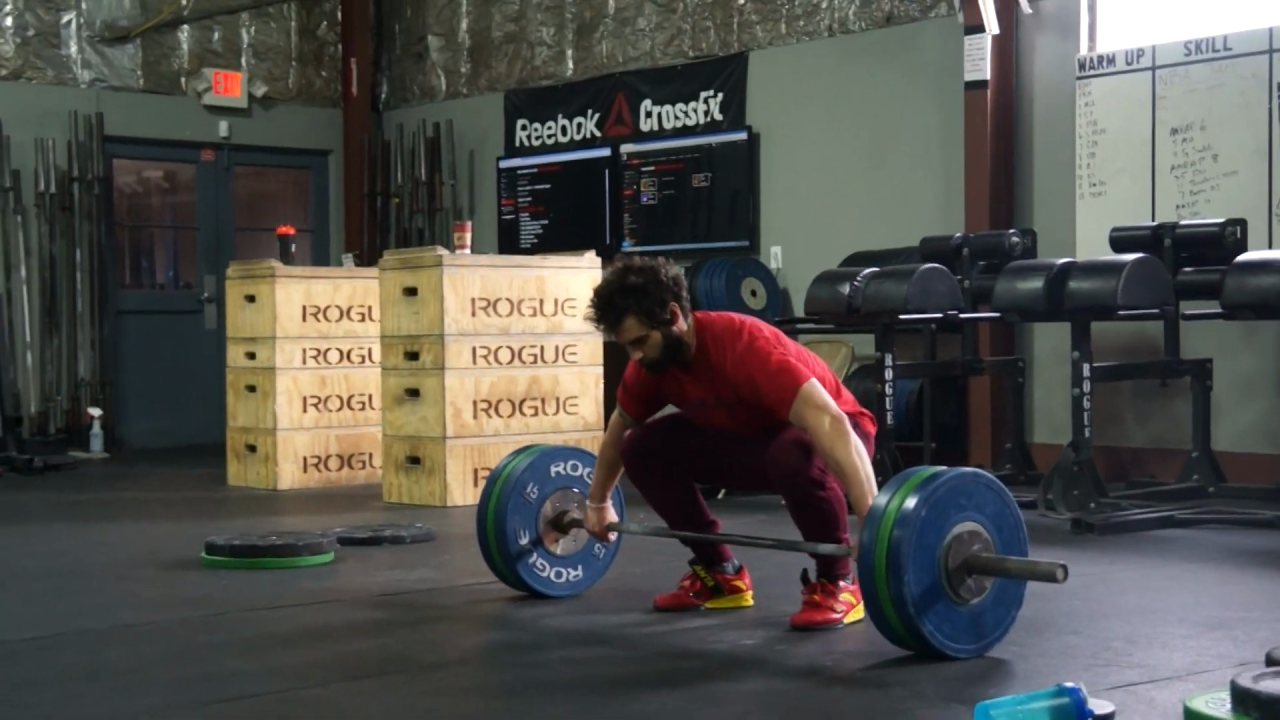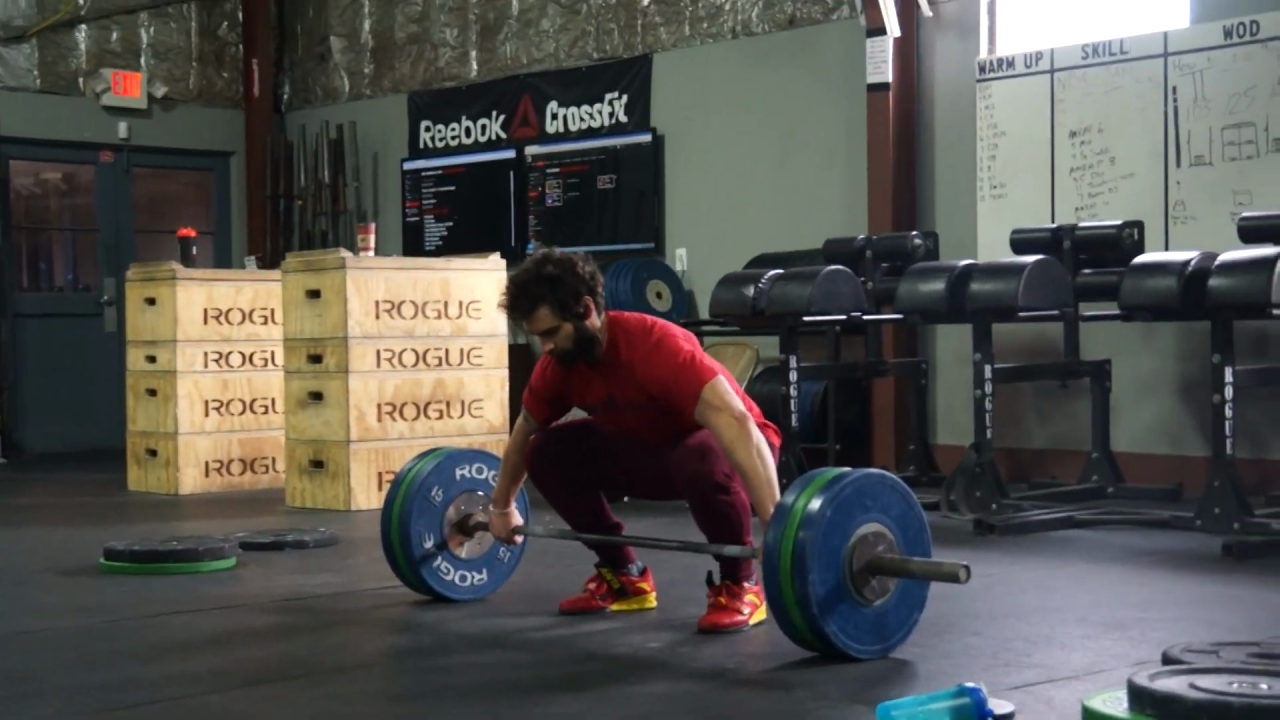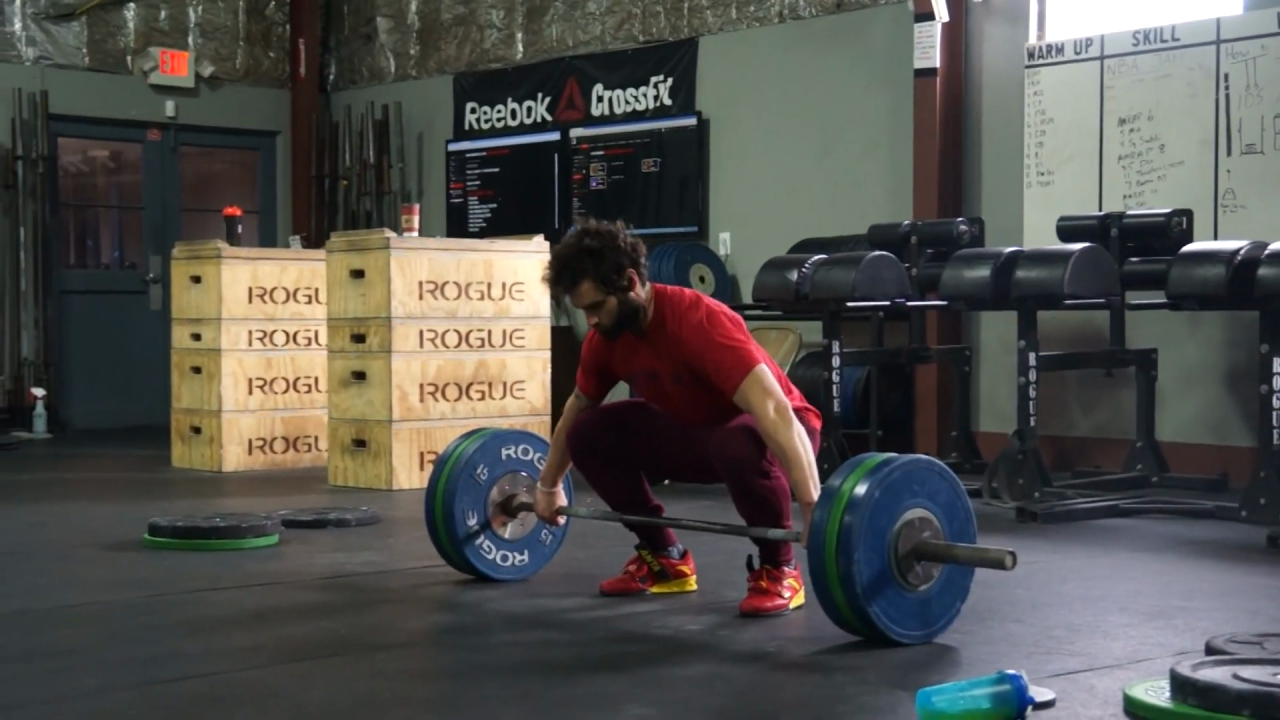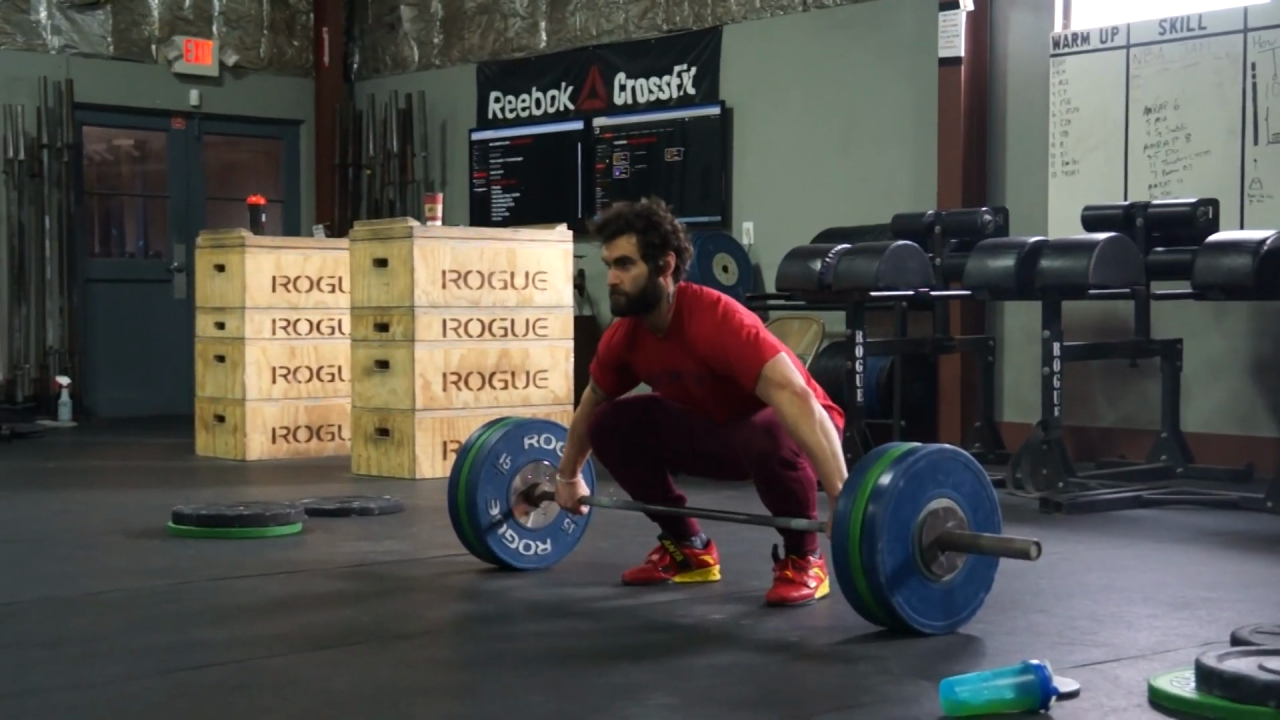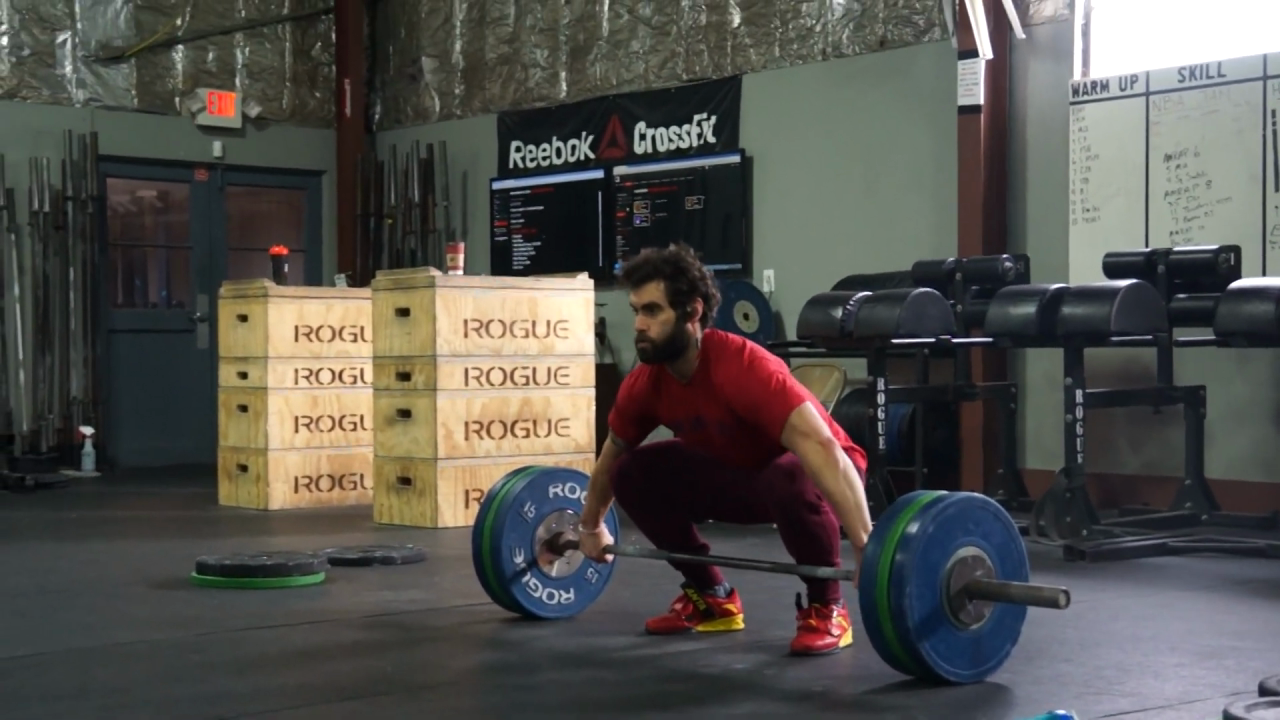
dt=1s
person 1, frame 1
left shoulder: (743, 346)
right shoulder: (651, 362)
left elbow: (828, 424)
right elbow: (620, 428)
right wrist: (598, 503)
left hip: (837, 428)
left knee: (795, 457)
right knee: (641, 448)
left ankle: (837, 584)
right ankle: (719, 572)
person 1, frame 2
left shoulder: (653, 345)
right shoulder: (557, 366)
left elbow: (735, 422)
right elbow: (525, 432)
right wrist: (502, 507)
left hip: (729, 446)
left knee: (701, 462)
right knee: (545, 453)
left ankle: (740, 586)
right ankle: (624, 575)
person 1, frame 3
left shoulder: (700, 322)
right shoulder: (605, 337)
left elbow: (773, 410)
right elbow: (579, 406)
left wrist: (813, 508)
right wrist: (549, 485)
left hip: (769, 432)
right hip: (696, 432)
left knee: (739, 446)
right knee: (587, 434)
left ankle: (779, 569)
right ankle: (665, 557)
person 1, frame 4
left shoulder: (716, 320)
right shoulder: (624, 336)
left elbow: (795, 400)
right elbow: (593, 402)
left wrist: (842, 498)
right wrist: (568, 477)
left hip: (796, 422)
right hip: (719, 425)
left knee: (766, 441)
right knee: (609, 425)
left ankle: (804, 559)
right ankle: (687, 547)
person 1, frame 5
left shoulder: (744, 368)
right shoulder: (645, 383)
left elbow: (823, 448)
right elbow: (614, 452)
left wrist: (866, 549)
right wrist: (591, 526)
left hip: (814, 470)
right hip: (738, 473)
left knee: (793, 484)
right knee: (633, 473)
left ankle: (827, 608)
right ankle: (710, 595)
